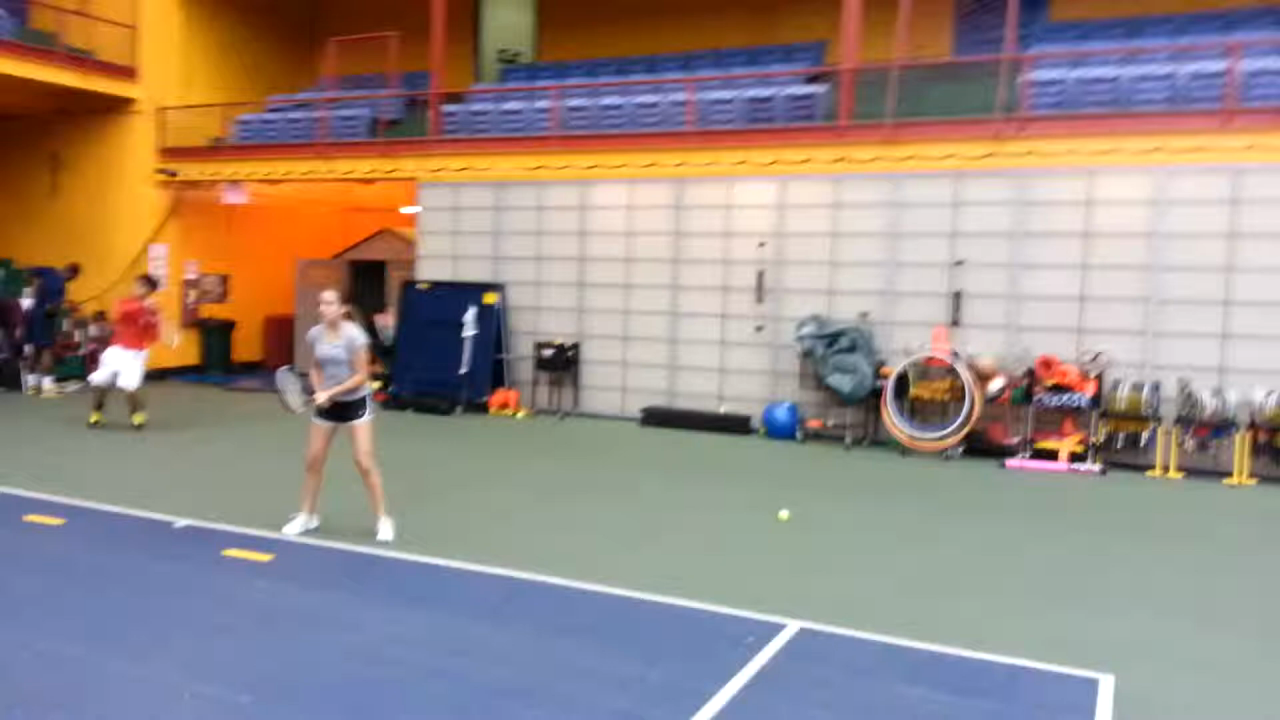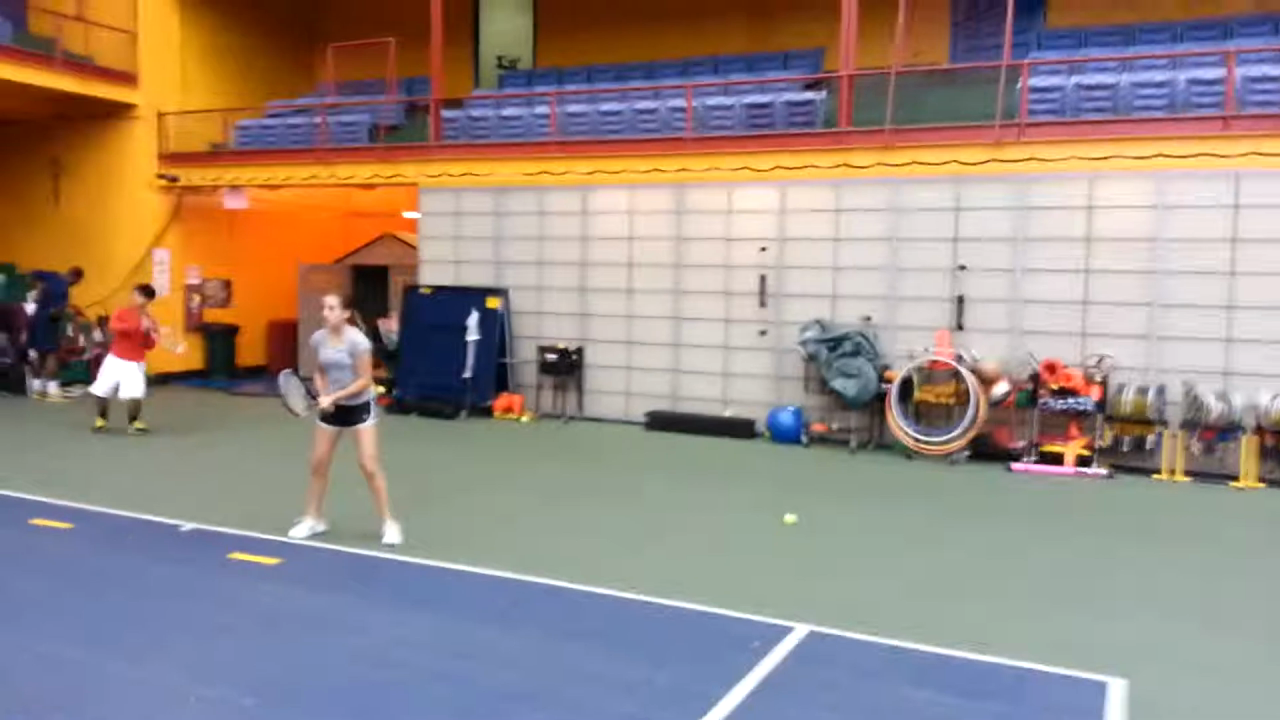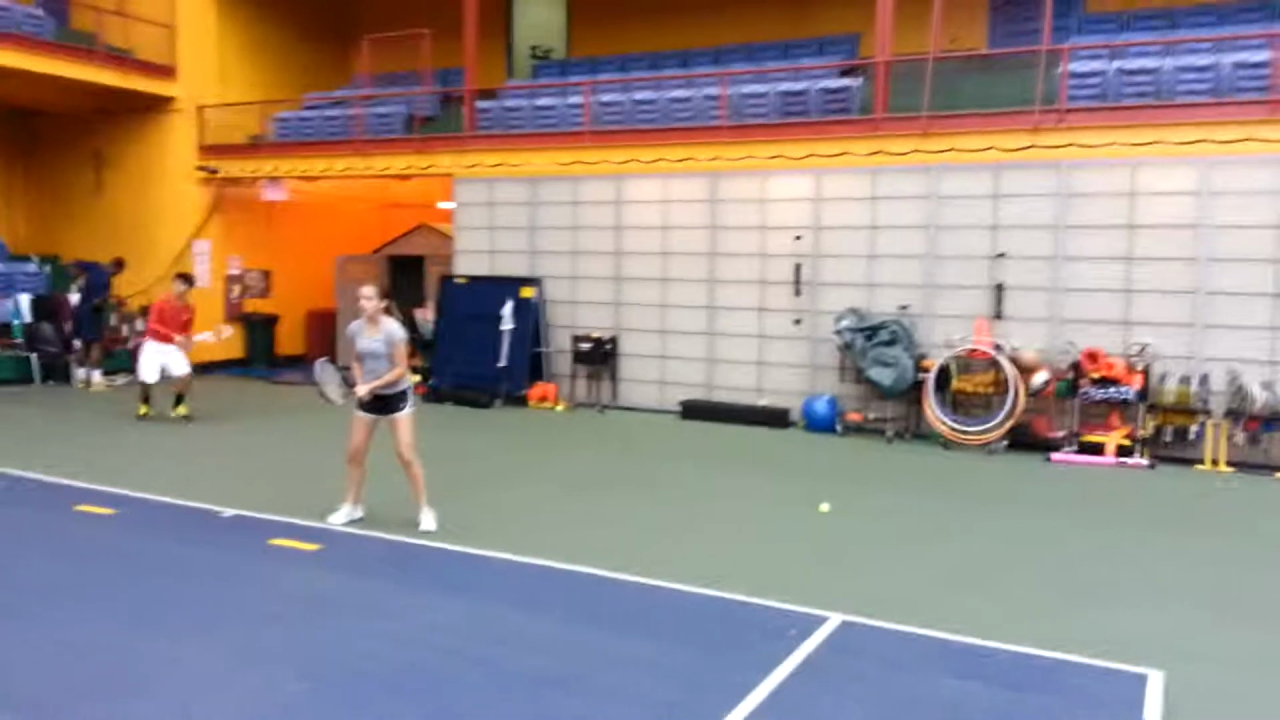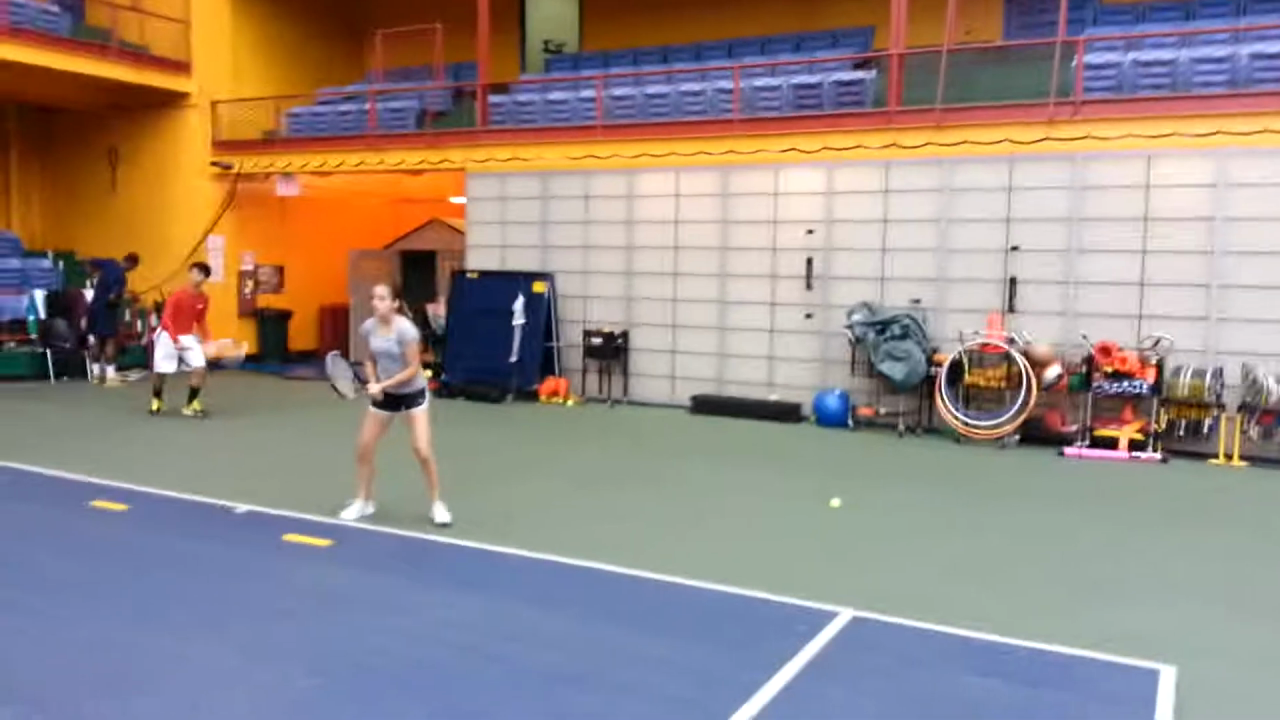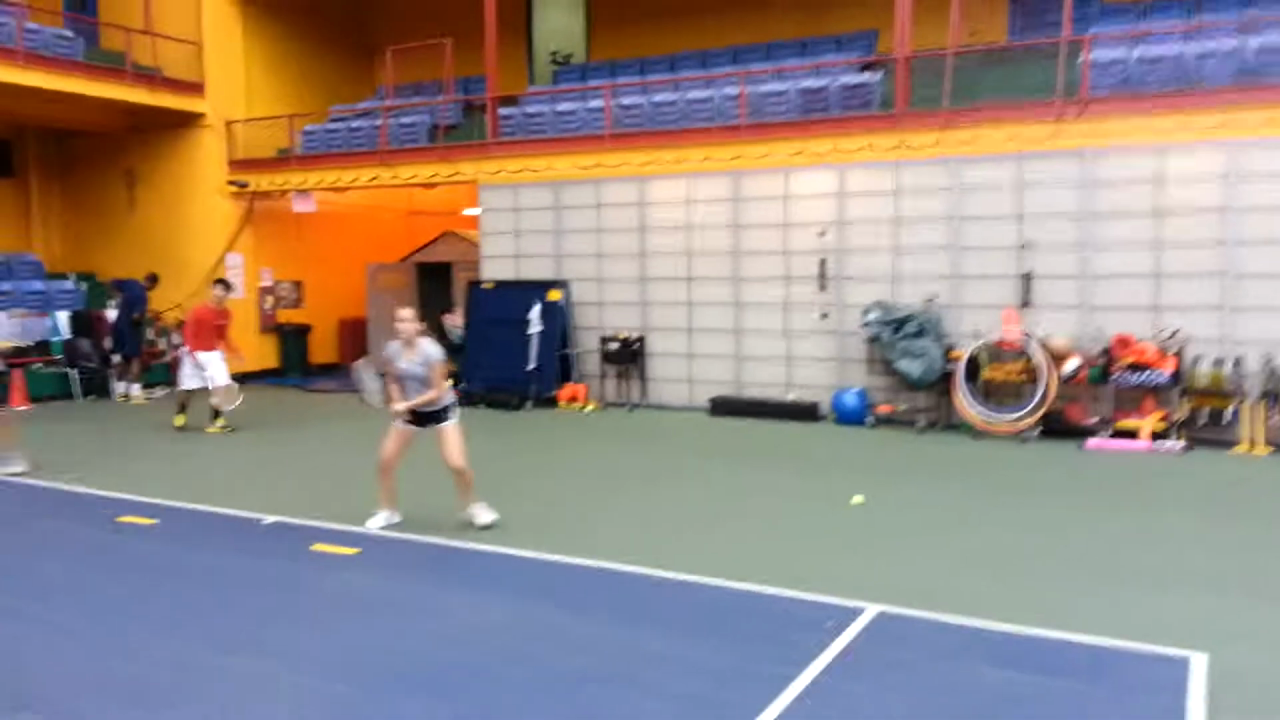
dt=0.1s
person 1, frame 1
left shoulder: (355, 336)
right shoulder: (315, 334)
left elbow: (362, 376)
left wrist: (331, 393)
right wrist: (319, 391)
left hip: (356, 402)
right hip: (327, 403)
left knee: (364, 463)
right knee: (313, 461)
left ankle: (383, 520)
right ankle: (307, 515)
person 1, frame 2
left shoulder: (357, 340)
right shoulder: (318, 339)
left elbow: (365, 380)
left wrist: (335, 397)
right wrist: (323, 395)
left hip: (360, 406)
right hip: (332, 408)
left knee: (369, 466)
right knee: (318, 464)
left ankle: (388, 523)
right ankle: (314, 519)
person 1, frame 3
left shoulder: (394, 330)
right shoulder: (355, 329)
left elbow: (401, 370)
left wrist: (371, 387)
right wrist: (360, 384)
left hip: (397, 394)
right hip: (370, 396)
left knee: (406, 454)
right knee: (355, 452)
left ankle: (424, 510)
right ankle: (352, 505)
person 1, frame 4
left shoulder: (406, 330)
right shoulder: (368, 328)
left elbow: (413, 369)
left wrist: (383, 385)
right wrist: (372, 382)
left hip: (413, 393)
right hip: (384, 394)
left knee: (422, 451)
right knee: (364, 448)
left ankle: (437, 504)
right ankle: (364, 501)
person 1, frame 5
left shoulder: (432, 351)
right shoulder: (391, 350)
left elbow: (438, 391)
right elbow: (393, 382)
left wrist: (406, 404)
right wrist: (397, 404)
left hip: (442, 409)
right hip: (411, 411)
left knee: (456, 464)
right knee: (385, 461)
left ankle: (473, 507)
right ankle: (388, 512)
